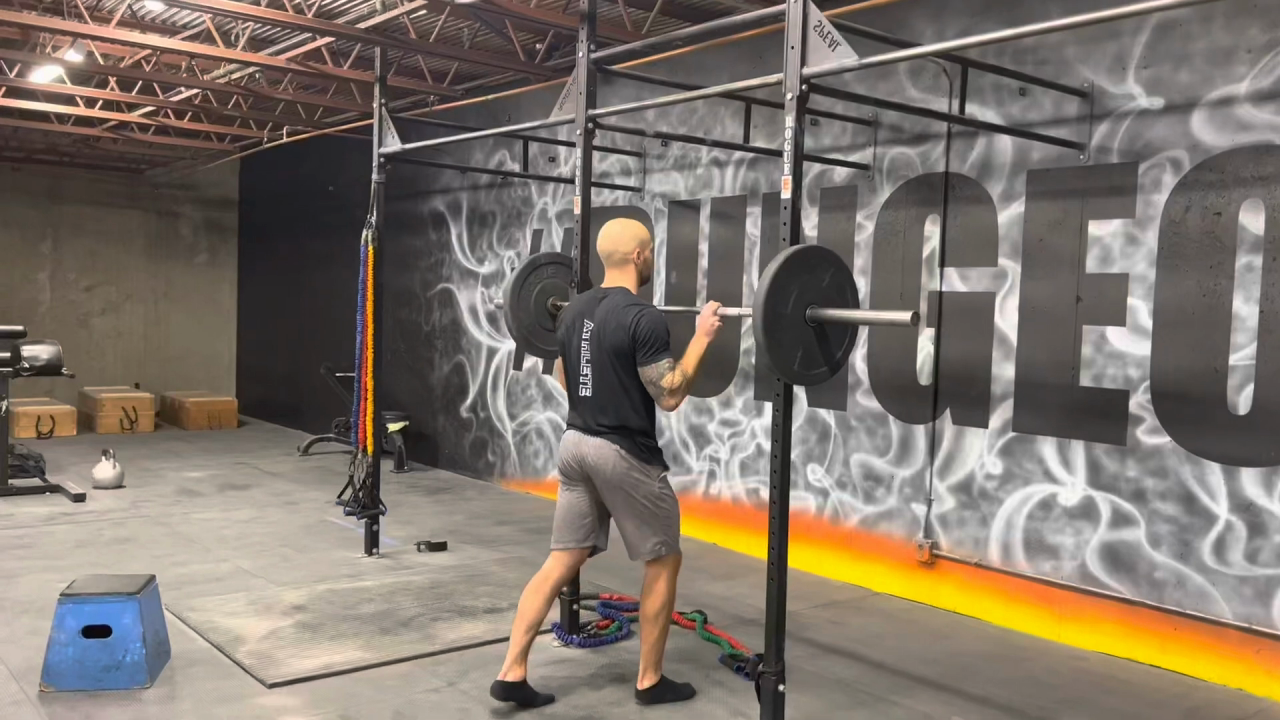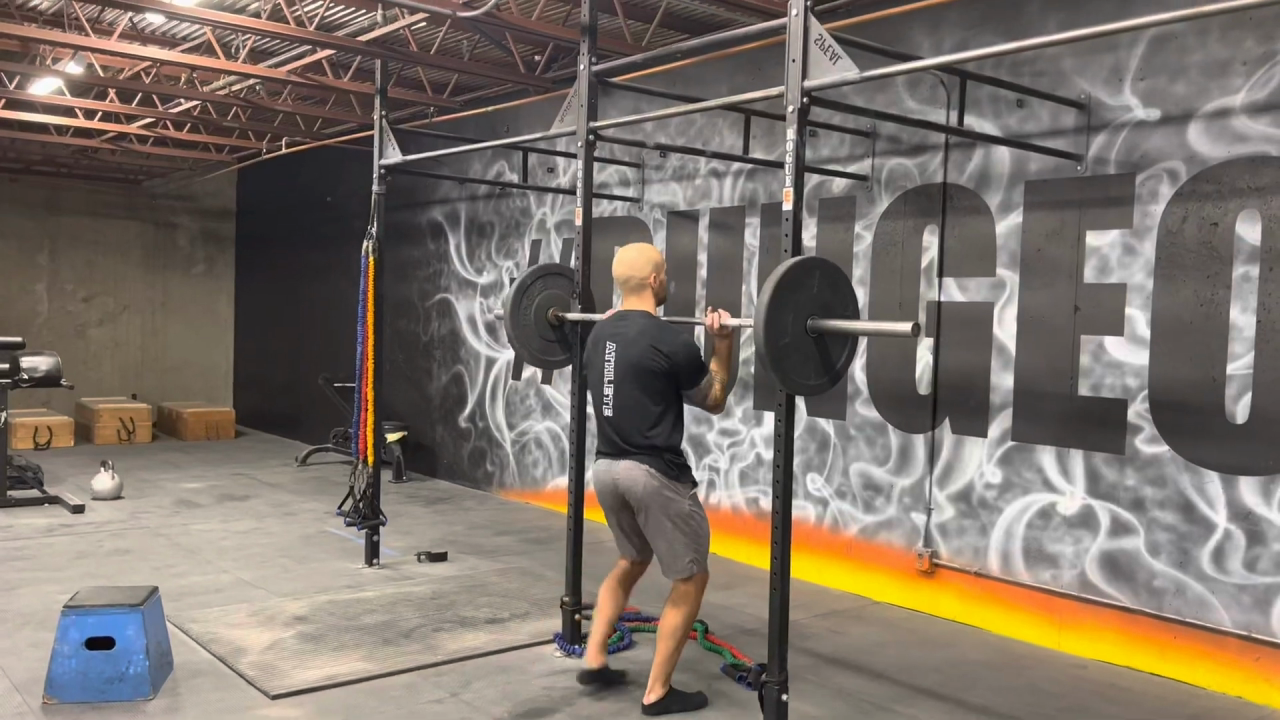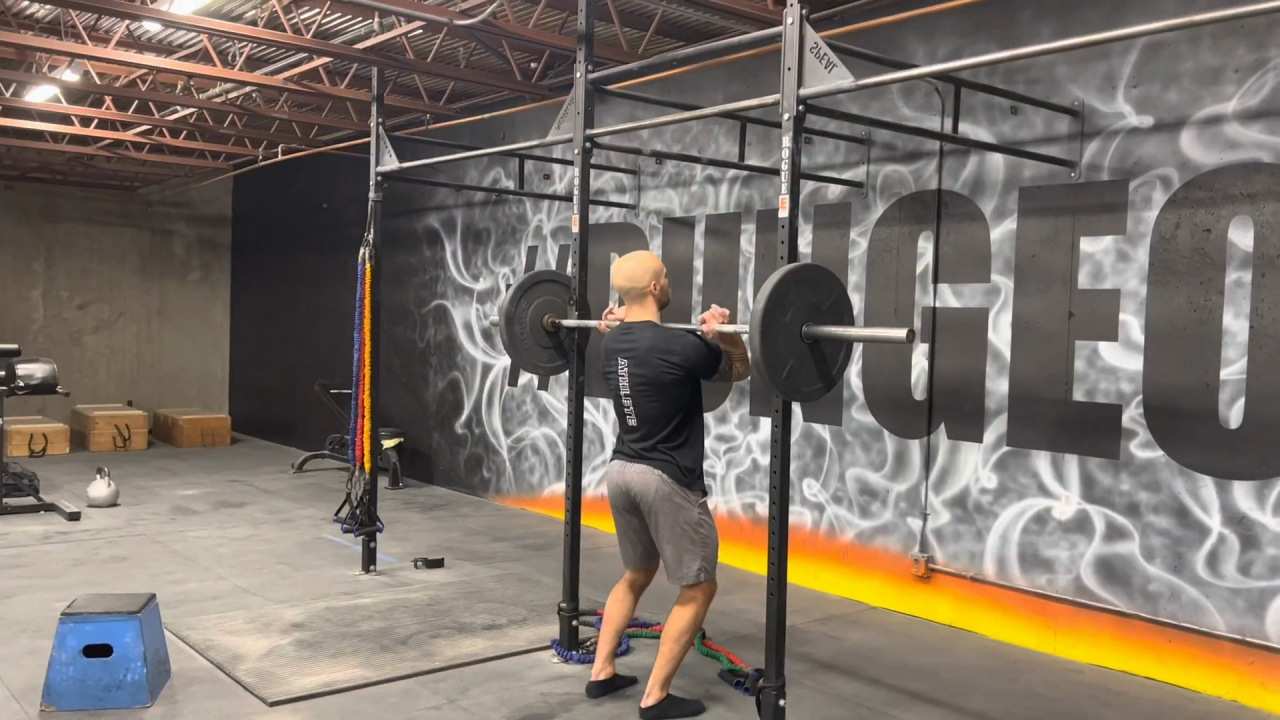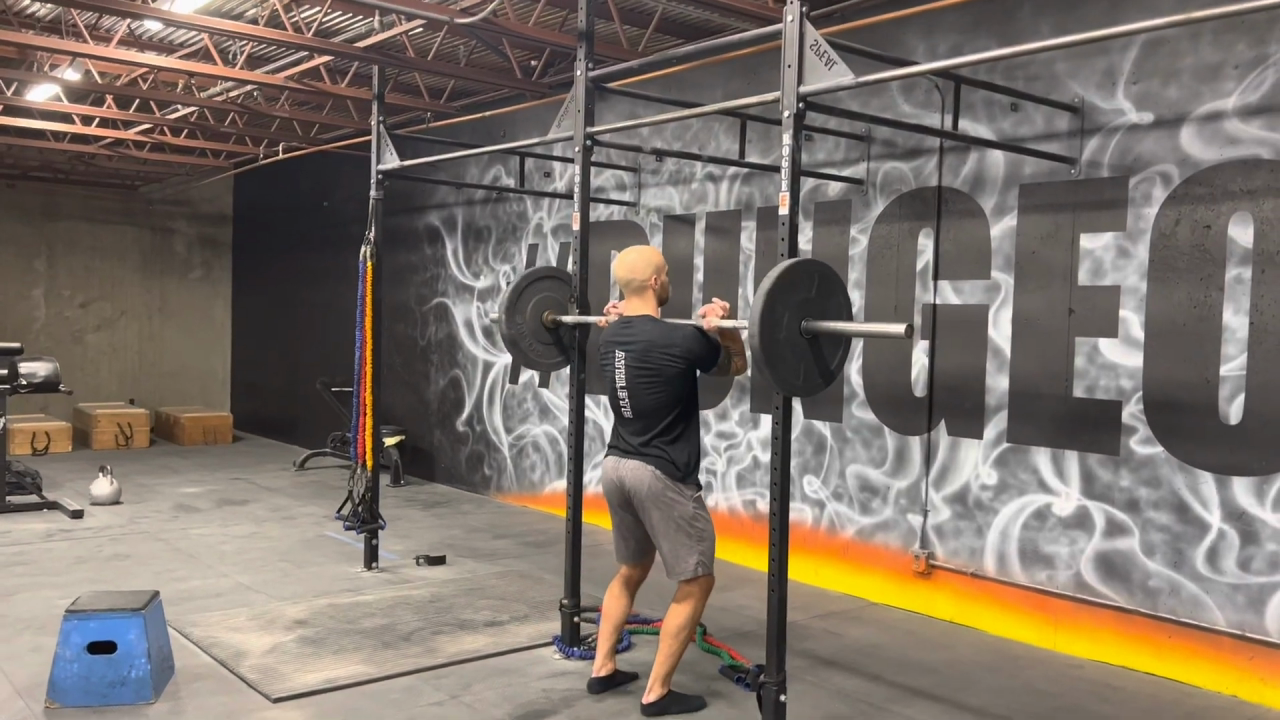
dt=0.5s
person 1, frame 1
left shoulder: (574, 309)
right shoulder: (643, 318)
right elbow: (670, 396)
right wrist: (703, 337)
left hip: (575, 445)
right hip: (624, 454)
left knee: (561, 562)
right knee: (663, 563)
left ankle: (512, 673)
right ankle: (650, 679)
person 1, frame 2
left shoulder: (598, 332)
right shoulder: (670, 341)
right elbow: (714, 402)
right wrist: (722, 346)
left hip: (606, 468)
right hip: (654, 474)
left knee: (633, 562)
right knee: (690, 580)
left ankle: (594, 658)
person 1, frame 3
left shoulder: (612, 342)
right shoulder: (680, 346)
right elbow: (739, 371)
right wrist: (722, 334)
left hip: (621, 471)
right hip: (667, 481)
left knee: (635, 575)
right knee: (698, 588)
left ankle: (601, 673)
person 1, frame 4
left shoulder: (611, 336)
right shoulder: (680, 339)
right elbow: (736, 366)
right wrist: (722, 328)
left hip: (616, 467)
right hip: (662, 476)
left knee: (631, 571)
right knee: (695, 583)
left ankle: (603, 668)
